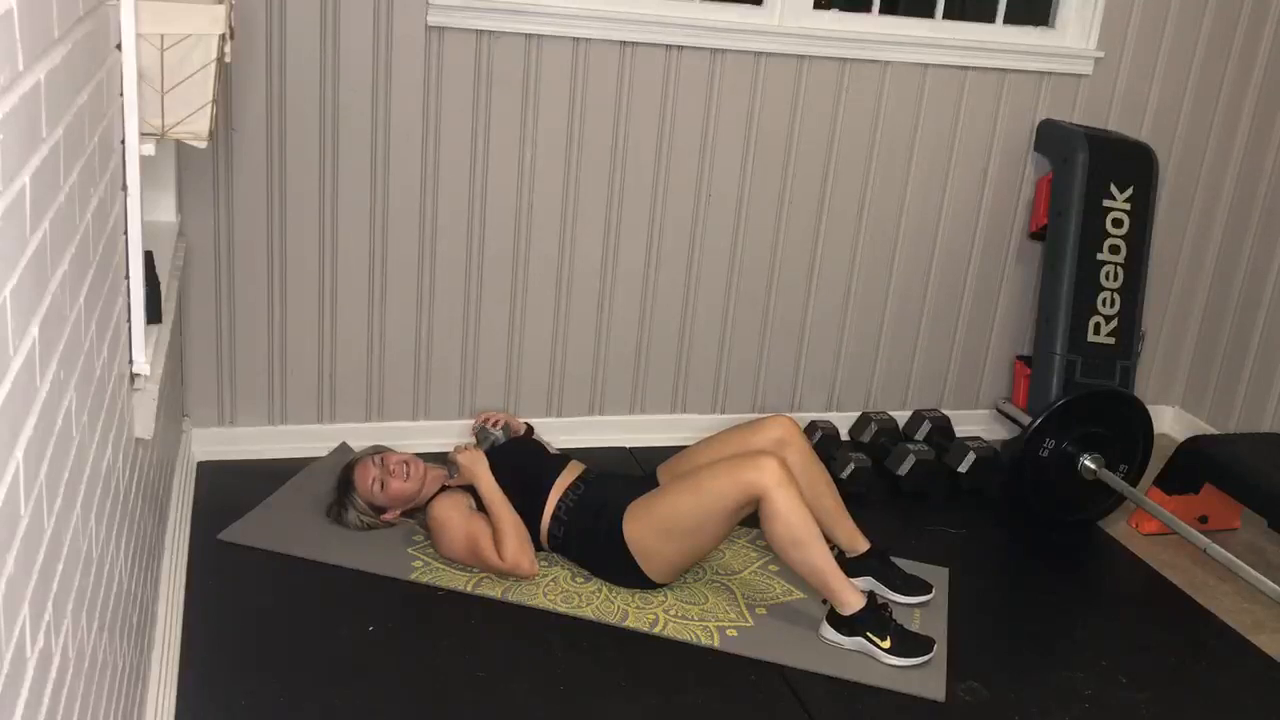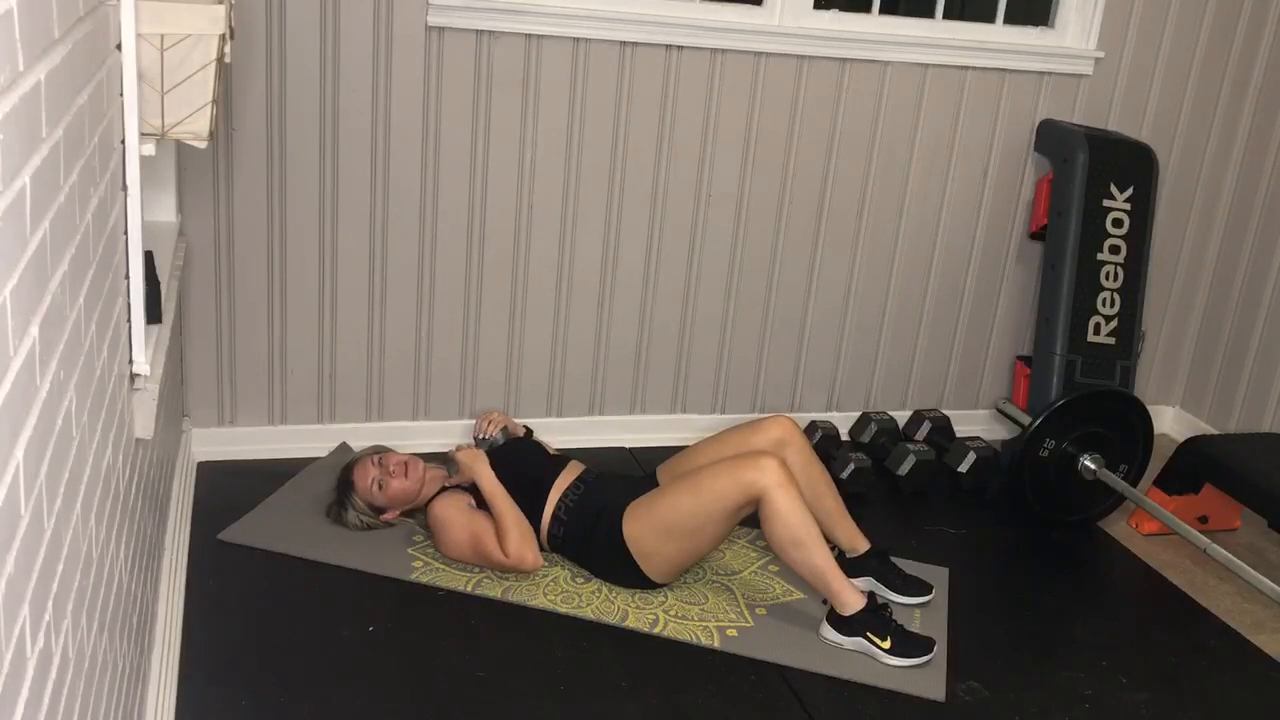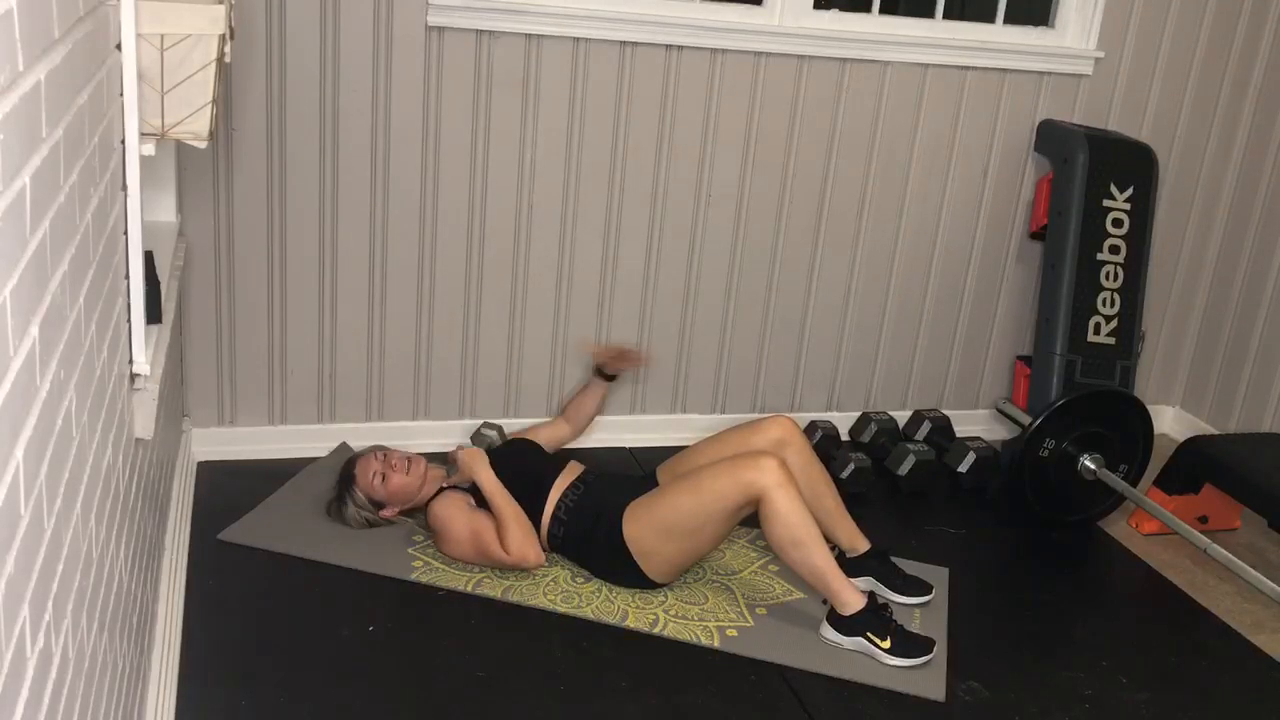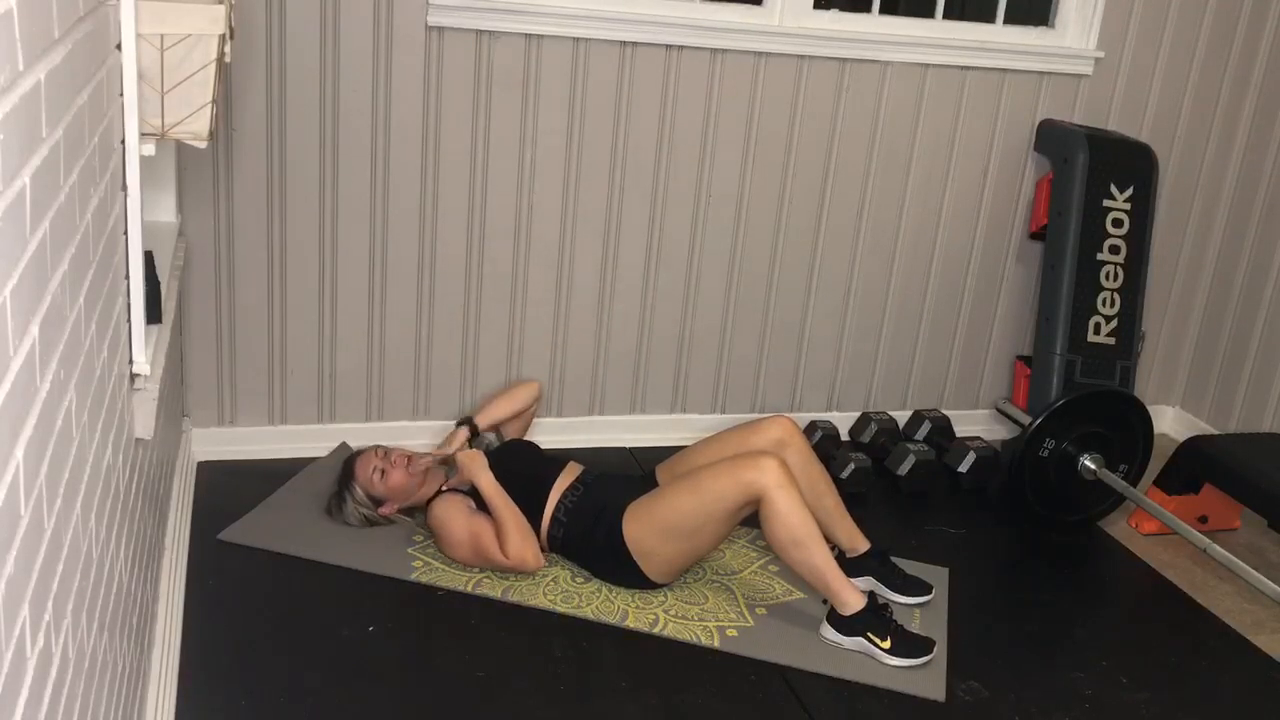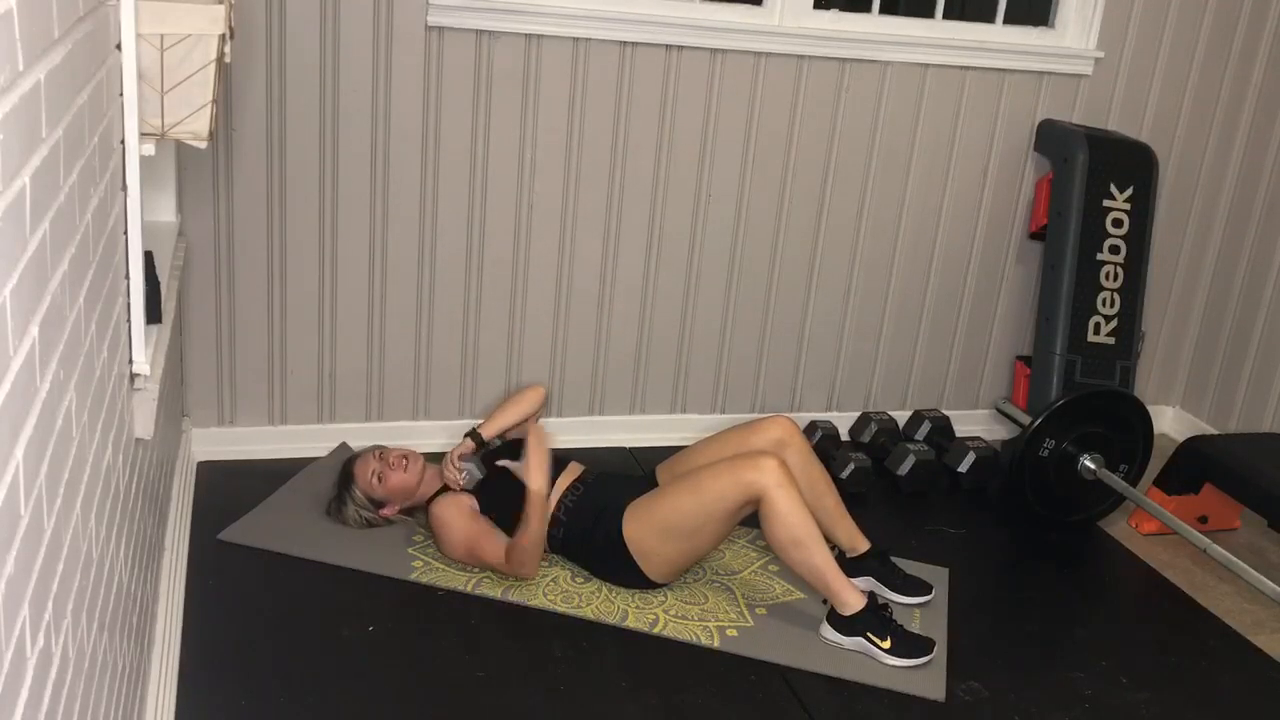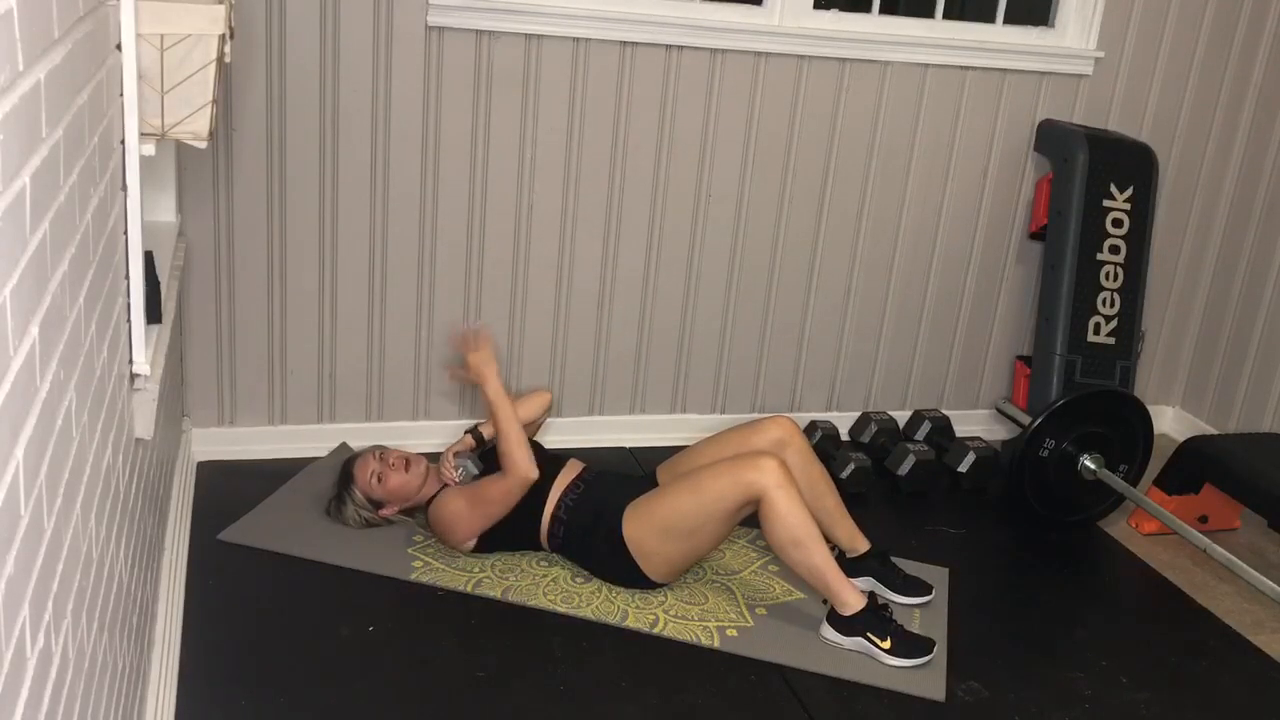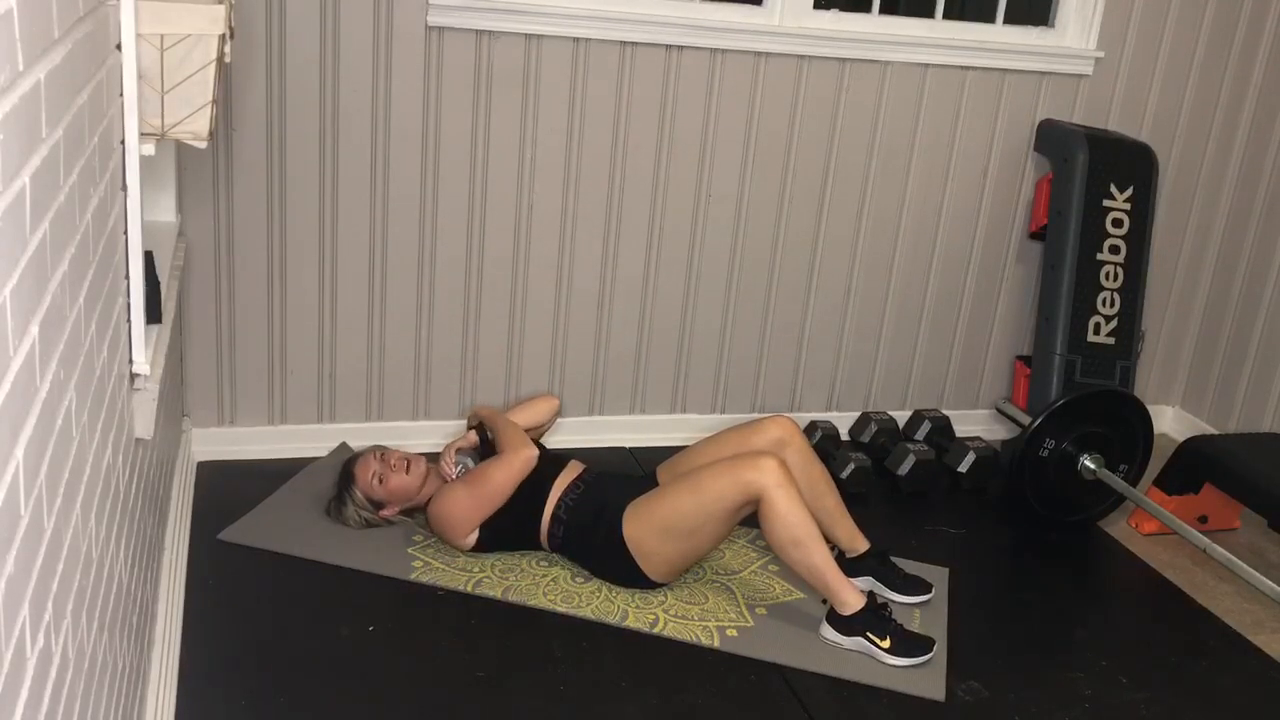
dt=0.7s
person 1, frame 1
left shoulder: (460, 467)
right shoulder: (445, 515)
right elbow: (520, 562)
left wrist: (519, 430)
right wrist: (484, 477)
left hip: (633, 490)
right hip: (617, 539)
left knee: (781, 430)
right knee: (765, 472)
left ankle: (859, 559)
right ankle: (851, 614)
person 1, frame 2
left shoulder: (461, 474)
right shoulder: (446, 514)
right elbow: (525, 556)
left wrist: (516, 432)
right wrist: (484, 475)
left hip: (633, 490)
right hip: (618, 540)
left knee: (780, 432)
right knee: (765, 474)
left ankle: (860, 561)
right ankle: (851, 615)
person 1, frame 3
left shoulder: (486, 458)
right shoulder: (447, 514)
left elbow: (571, 425)
right elbow: (527, 553)
left wrist: (605, 372)
right wrist: (483, 476)
left hip: (634, 491)
right hip: (620, 541)
left knee: (779, 432)
right knee: (764, 473)
left ankle: (860, 560)
right ankle: (851, 615)
person 1, frame 4
left shoulder: (480, 454)
right shoulder: (446, 515)
left elbow: (529, 390)
right elbow: (526, 556)
left wrist: (466, 430)
right wrist: (482, 478)
left hip: (637, 489)
right hip: (619, 542)
left knee: (780, 431)
right knee: (765, 473)
left ankle: (861, 560)
right ankle: (852, 615)
person 1, frame 5
left shoulder: (473, 461)
right shoulder: (446, 514)
left elbow: (536, 394)
right elbow: (520, 562)
left wrist: (473, 440)
right wrist: (536, 487)
left hip: (638, 488)
right hip: (620, 541)
left knee: (779, 431)
right knee: (764, 473)
left ankle: (859, 559)
right ankle: (851, 615)
person 1, frame 6
right shoulder: (449, 511)
left elbow: (541, 401)
right elbow: (524, 474)
left wrist: (471, 438)
right wrist: (489, 381)
left hip: (637, 489)
right hip: (618, 541)
left knee: (780, 431)
right knee: (764, 474)
left ankle: (861, 558)
right ankle: (851, 613)
person 1, frame 7
left shoulder: (462, 468)
right shoulder: (449, 509)
left elbow: (547, 406)
right elbow: (525, 453)
left wrist: (475, 432)
right wrist: (486, 415)
left hip: (633, 490)
right hip: (617, 539)
left knee: (779, 432)
right knee: (763, 472)
left ankle: (860, 560)
right ankle: (851, 614)
